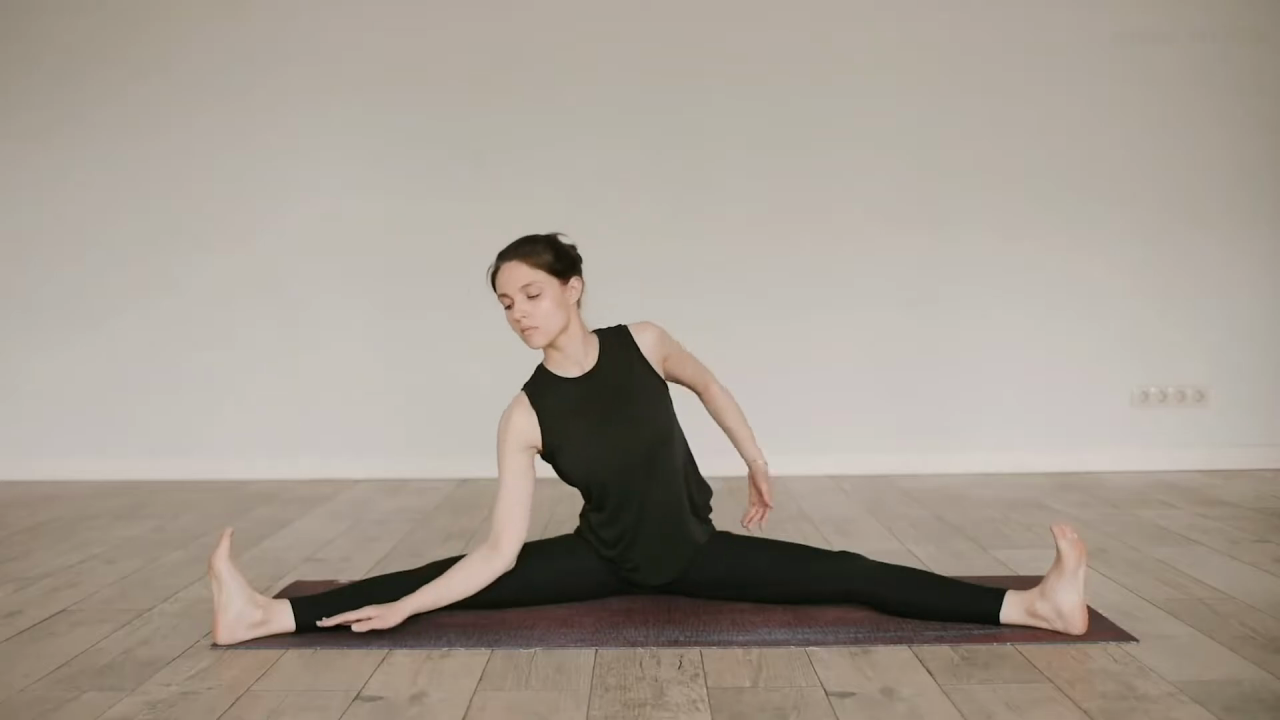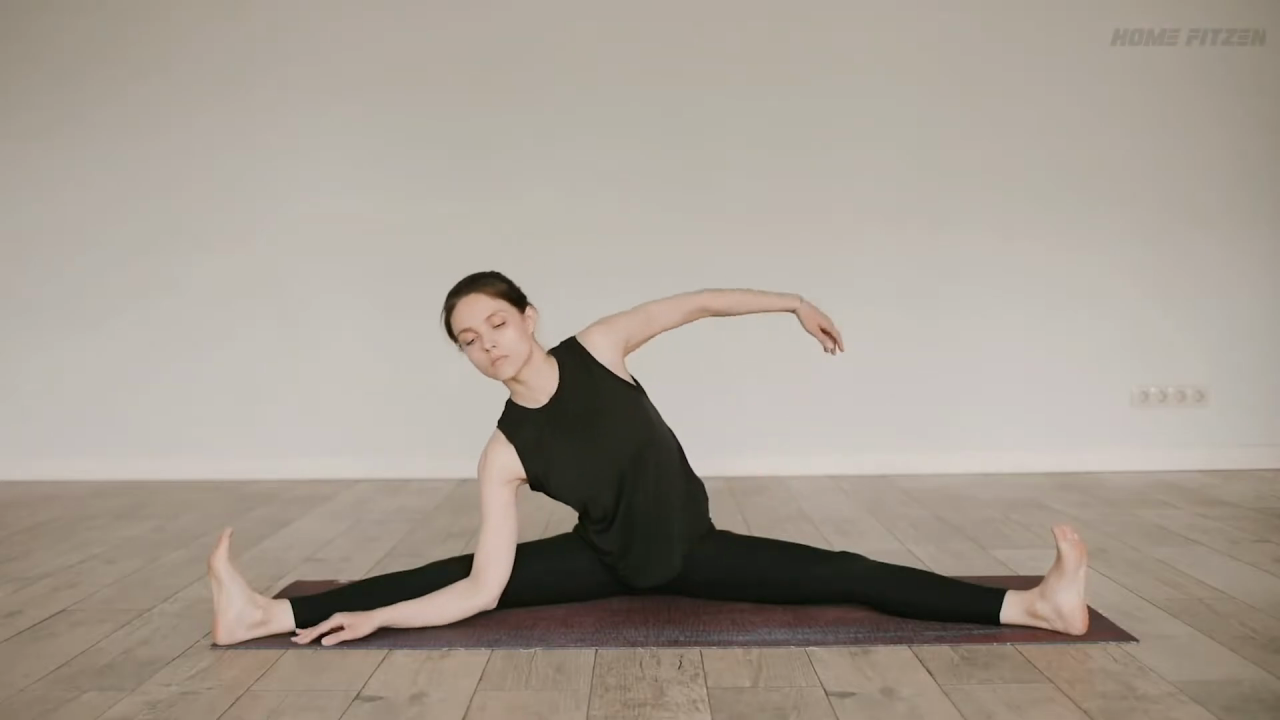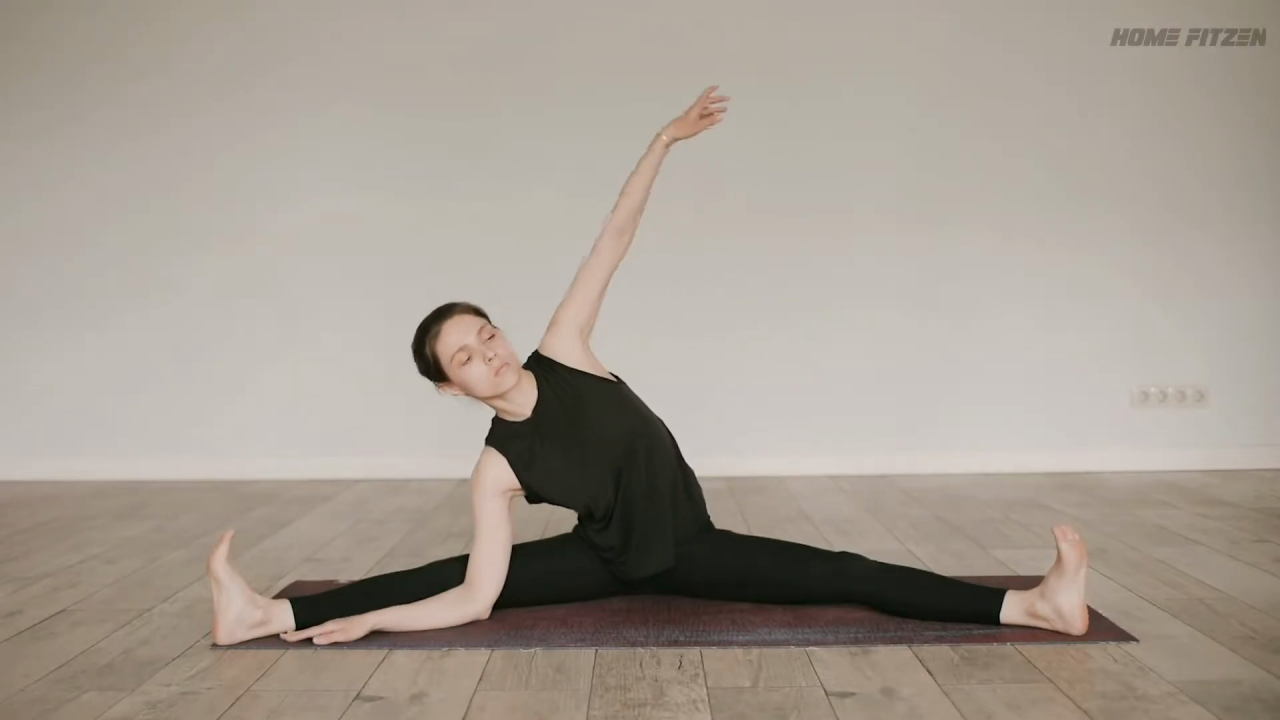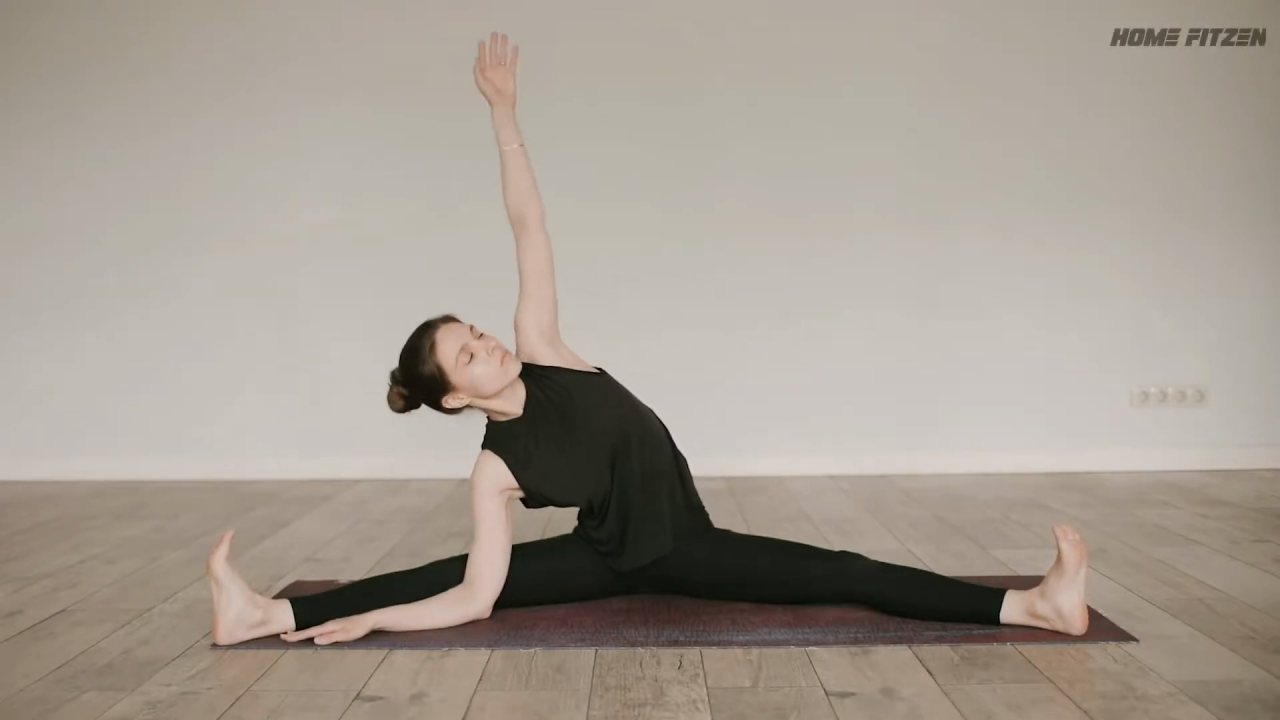
dt=0.5s
person 1, frame 1
left shoulder: (642, 342)
right shoulder: (524, 416)
left elbow: (708, 386)
right elbow: (503, 551)
left wrist: (756, 464)
right wrist: (405, 607)
left hip: (694, 547)
right hip: (605, 558)
left knee: (844, 575)
right knee: (462, 579)
left ankle: (1029, 606)
right ankle: (268, 614)
person 1, frame 2
left shoulder: (598, 345)
right shoulder: (503, 453)
left elbow: (694, 303)
right elbow: (483, 589)
left wrist: (791, 301)
right wrist: (377, 616)
left hip: (689, 548)
right hip: (604, 560)
left knee: (840, 574)
right knee: (456, 571)
left ankle: (1029, 605)
right ankle: (271, 615)
person 1, frame 3
left shoulder: (560, 356)
right shoulder: (496, 471)
left elbow: (612, 245)
right elbow: (475, 601)
left wrist: (664, 142)
right wrist: (371, 622)
left hip: (687, 547)
right hip: (606, 562)
left knee: (843, 575)
right knee: (453, 572)
left ankle: (1029, 606)
person 1, frame 4
left shoulder: (538, 352)
right shoulder: (495, 469)
left elbow: (530, 228)
right elbow: (477, 598)
left wrist: (504, 111)
right wrist: (370, 620)
left hip: (683, 544)
right hip: (605, 559)
left knee: (843, 576)
right knee: (452, 571)
left ankle: (1026, 604)
